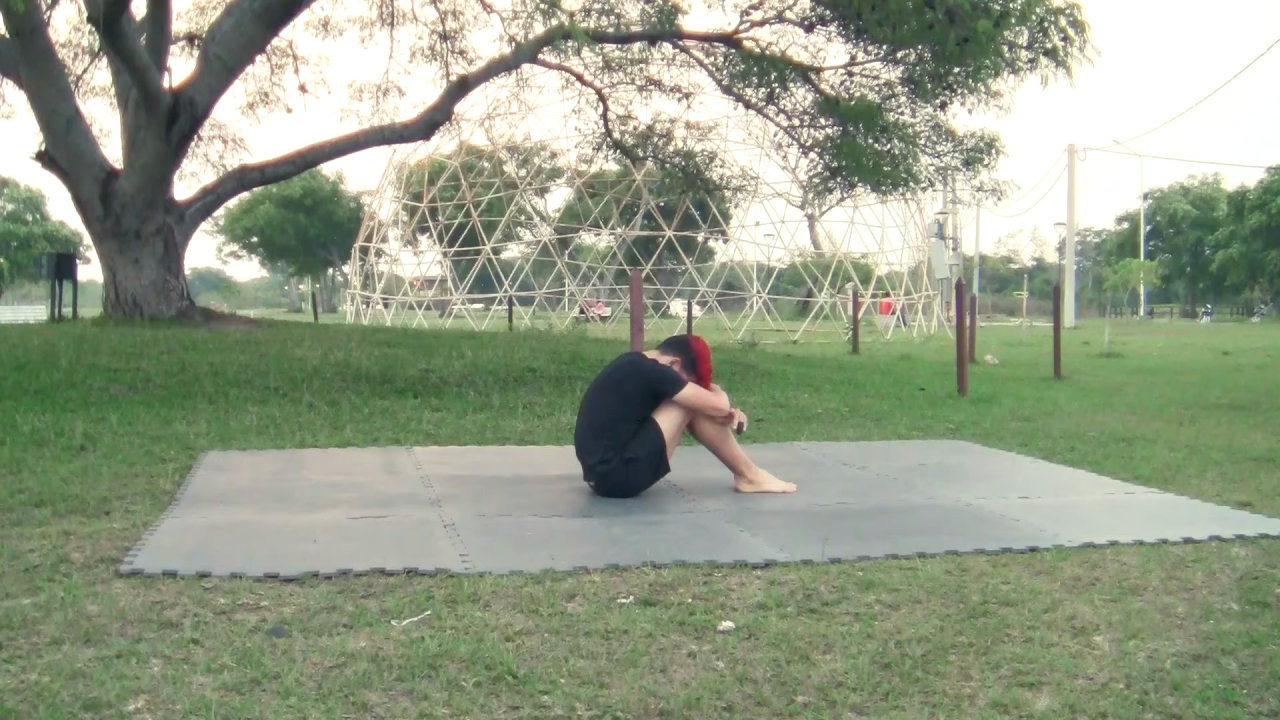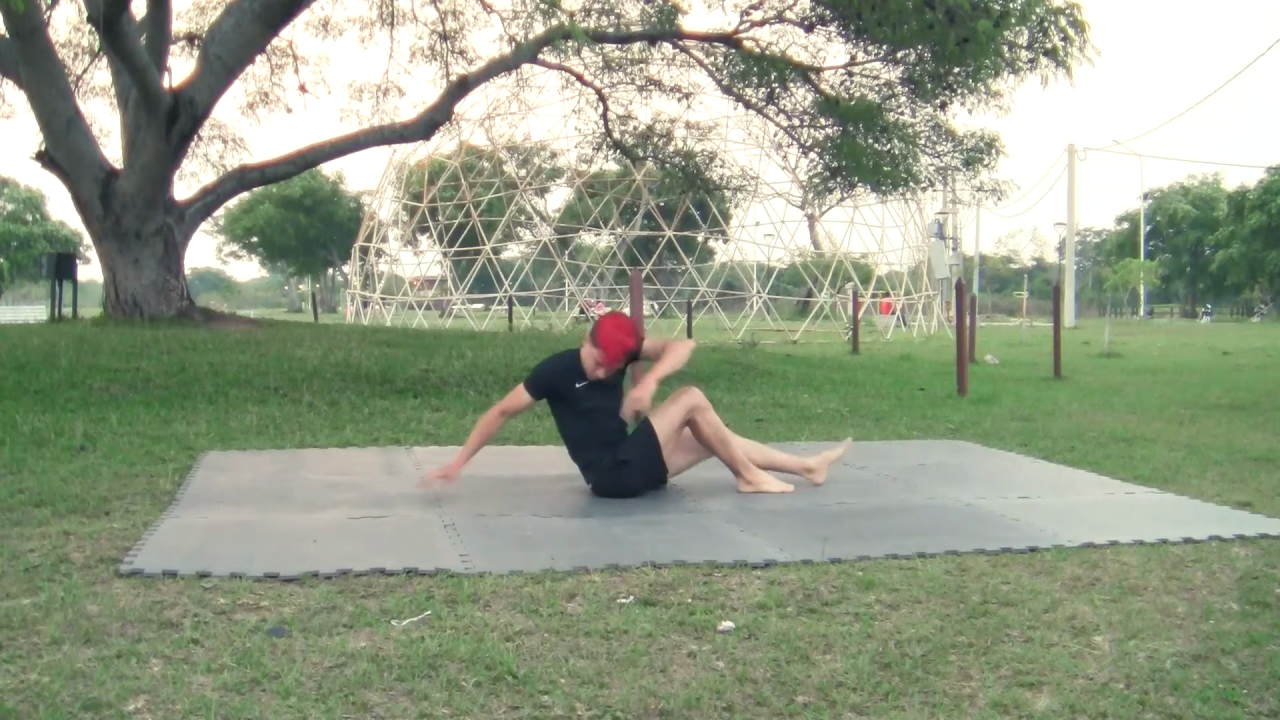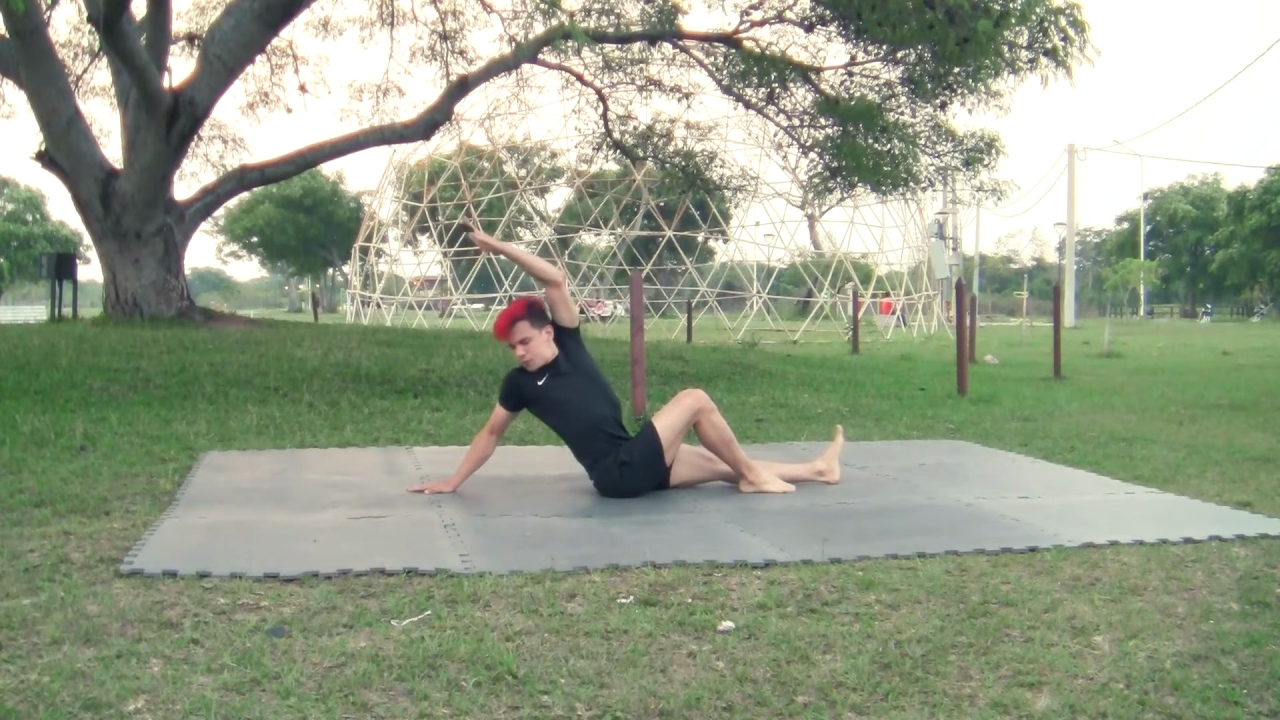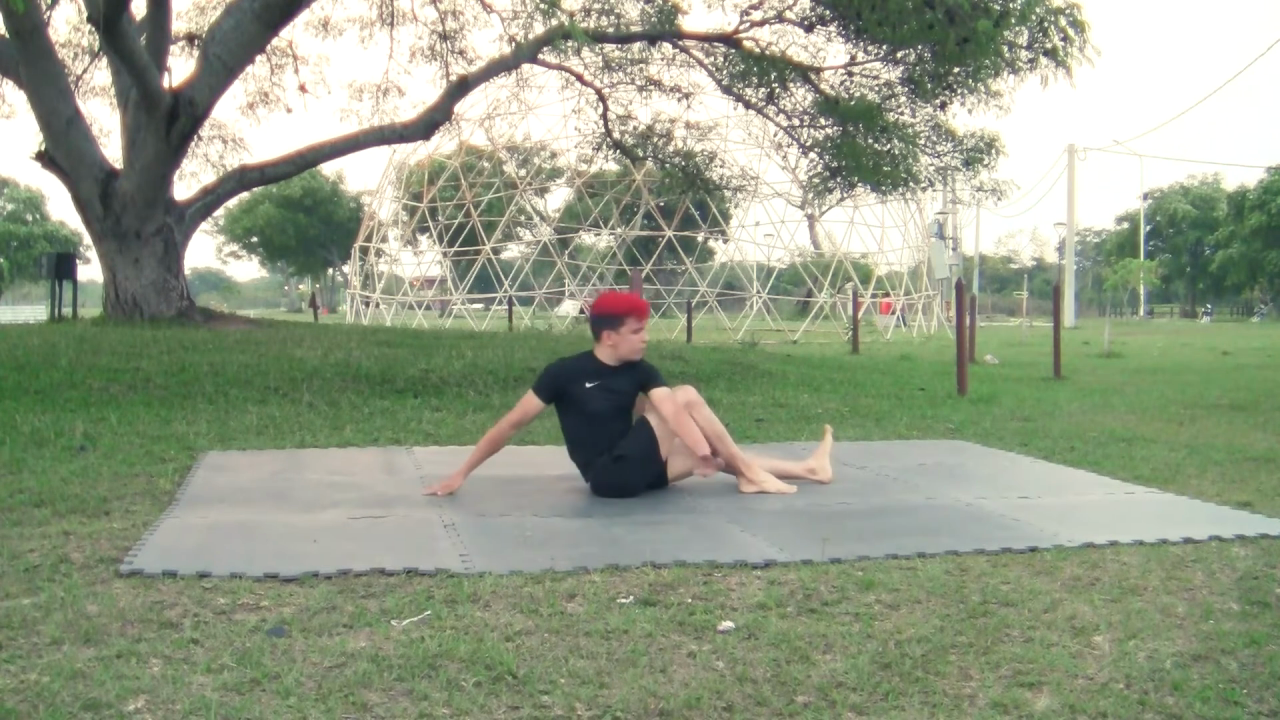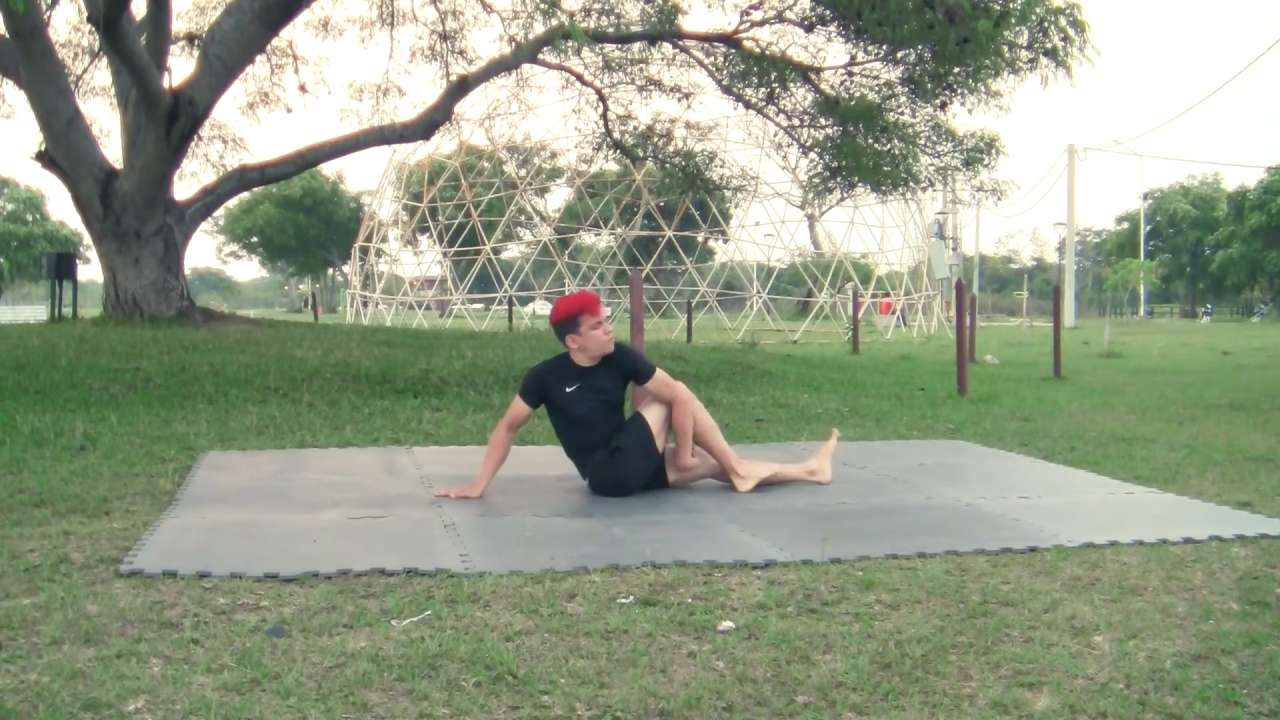
dt=1s
person 1, frame 1
left shoulder: (637, 365)
right shoulder: (650, 371)
right elbow: (718, 406)
left wrist: (729, 410)
right wrist: (718, 393)
left hip: (604, 472)
right hip: (618, 475)
left knee: (691, 399)
right knee: (692, 403)
left ankle: (748, 471)
right ankle: (749, 476)
person 1, frame 2
left shoulder: (623, 351)
right shoulder: (556, 370)
left elbow: (683, 345)
right elbow: (500, 411)
left wrist: (650, 379)
right wrist: (460, 460)
left hip: (629, 464)
right hip: (613, 476)
left knee: (713, 438)
right knee: (692, 399)
left ankle: (807, 466)
right ankle: (749, 477)
person 1, frame 3
left shoulder: (568, 342)
right shoulder: (519, 382)
left elbow: (556, 280)
right elbow: (491, 433)
left wrist: (497, 246)
right wrist: (453, 481)
left hip: (633, 463)
right hip: (618, 474)
left knee: (719, 464)
right knee: (695, 399)
left ankle: (817, 469)
right ankle: (752, 475)
person 1, frame 4
left shoulder: (640, 371)
right shoulder: (564, 373)
left elbow: (671, 412)
right elbow: (511, 424)
left wrist: (703, 448)
right wrist: (461, 474)
left hip: (632, 468)
right hip: (609, 476)
right knee: (686, 395)
left ankle: (807, 468)
right ankle: (748, 472)
person 1, frame 5
left shoulder: (620, 356)
right shoulder: (546, 376)
left elbow: (681, 397)
right elbow: (507, 427)
left wrist: (683, 451)
right wrist: (479, 485)
left hip: (631, 467)
right hip: (606, 475)
left knee: (711, 463)
right knee: (673, 396)
left ankle: (808, 471)
right ankle: (737, 467)
